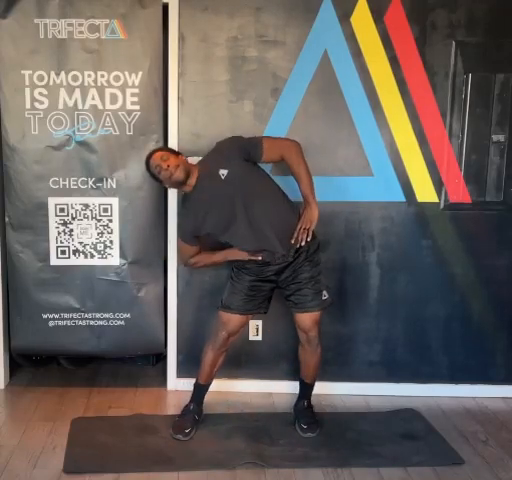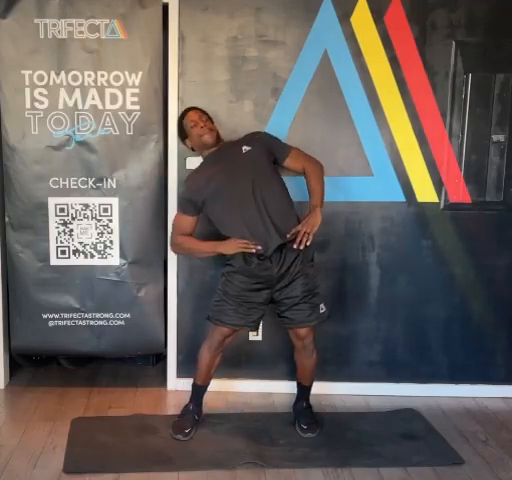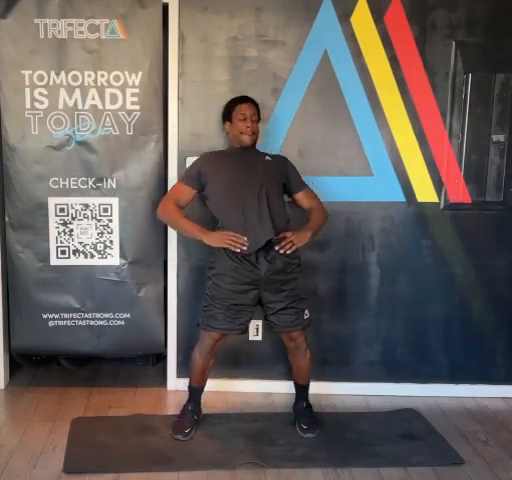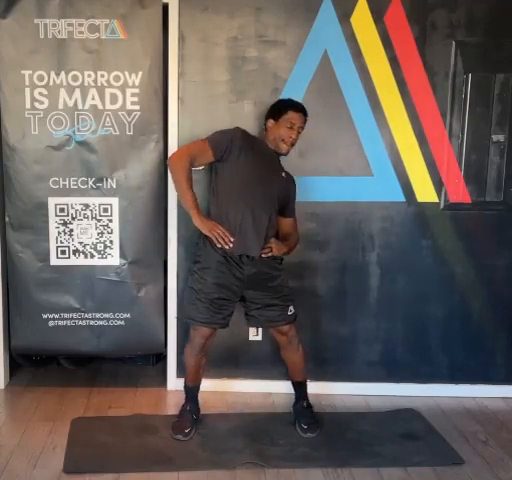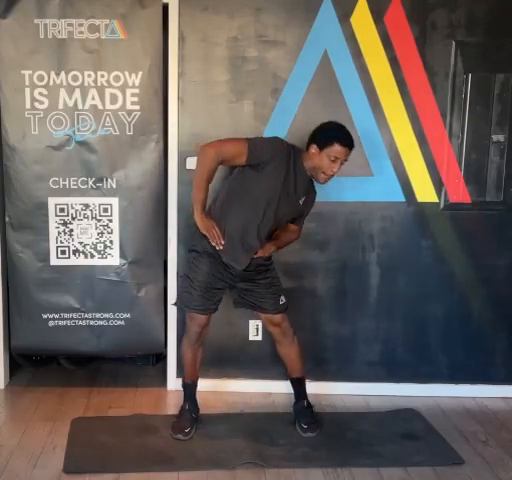
dt=0.5s
person 1, frame 1
left shoulder: (227, 152)
right shoulder: (189, 215)
left elbow: (289, 147)
right elbow: (190, 258)
left wrist: (311, 204)
right wrist: (232, 253)
left hip: (299, 255)
right hip: (253, 267)
left knee: (309, 332)
right knee: (223, 334)
left ankle: (304, 403)
right ankle: (194, 406)
person 1, frame 2
left shoulder: (256, 143)
right shoulder: (196, 183)
left elbow: (311, 166)
right elbow: (178, 239)
left wrist: (315, 212)
right wrist: (222, 246)
left hip: (292, 257)
right hip: (245, 267)
left knee: (304, 337)
right knee: (218, 336)
left ankle: (303, 404)
right ankle: (194, 406)
person 1, frame 3
left shoulder: (278, 164)
right shoulder: (208, 163)
left elbow: (316, 207)
right elbow: (167, 208)
left wrist: (306, 232)
right wrist: (207, 235)
left hip: (280, 262)
right hip: (232, 263)
left knee: (296, 338)
right knee: (210, 339)
left ankle: (302, 404)
right ankle: (192, 407)
person 1, frame 4
left shoulder: (286, 179)
right shoulder: (236, 141)
left elbow: (290, 232)
right elbow: (179, 160)
left wrist: (283, 245)
right wrist: (198, 217)
left hip: (265, 265)
right hip: (219, 259)
left knee: (287, 334)
right knee: (200, 335)
left ankle: (302, 404)
right ankle: (190, 407)
person 1, frame 5
left shoulder: (308, 193)
right shoulder: (276, 151)
right elbow: (210, 151)
left wrist: (273, 244)
right wrist: (200, 213)
left hip: (255, 261)
right hip: (212, 252)
left knee: (281, 325)
right knee: (196, 327)
left ankle: (302, 403)
right ankle: (189, 406)
